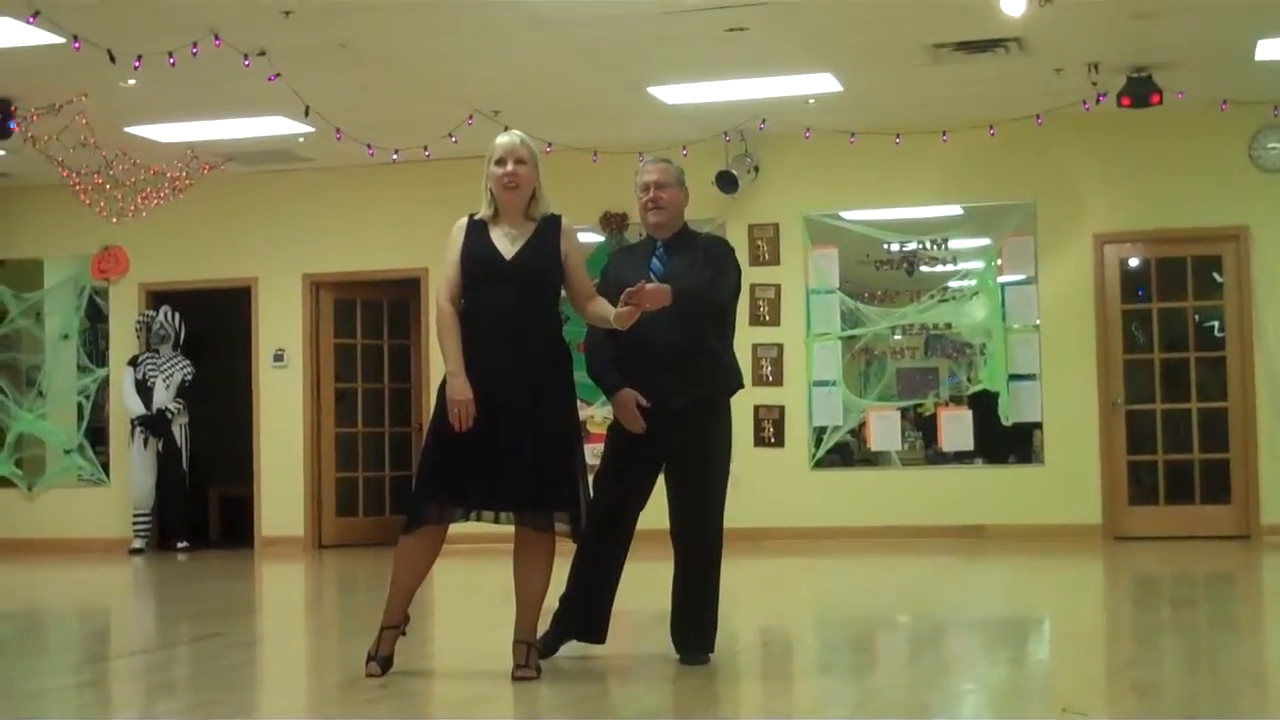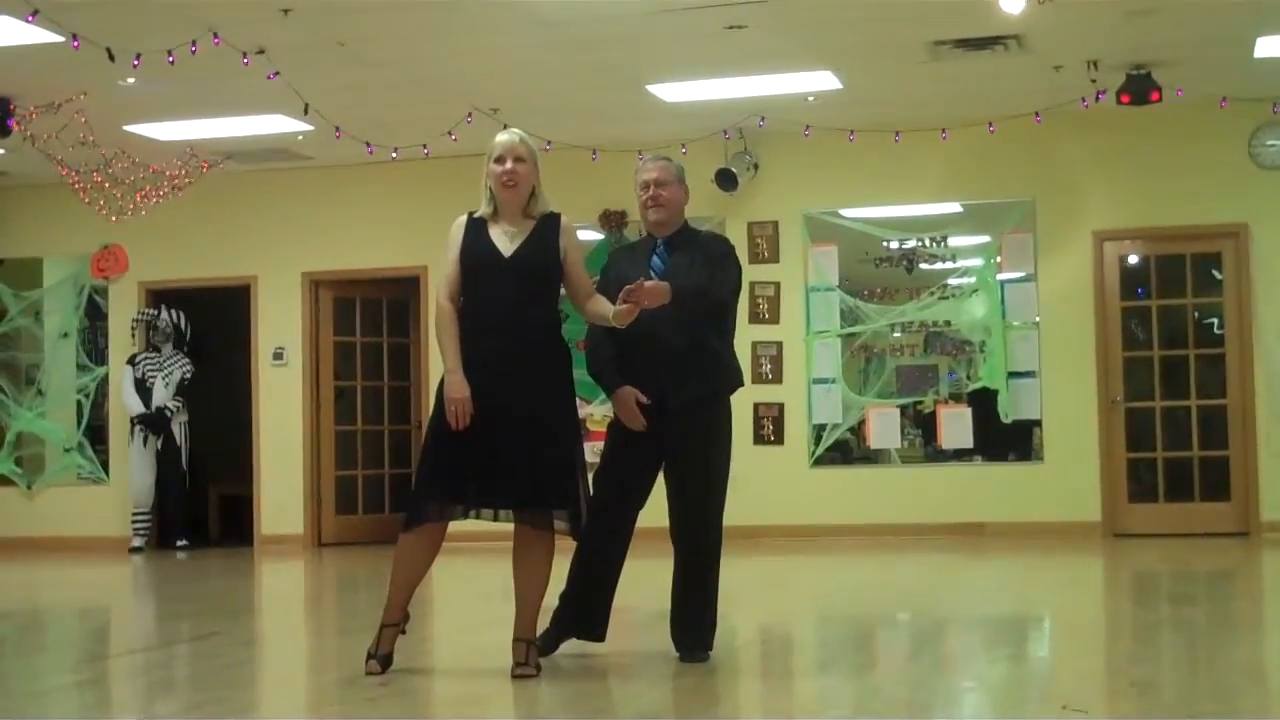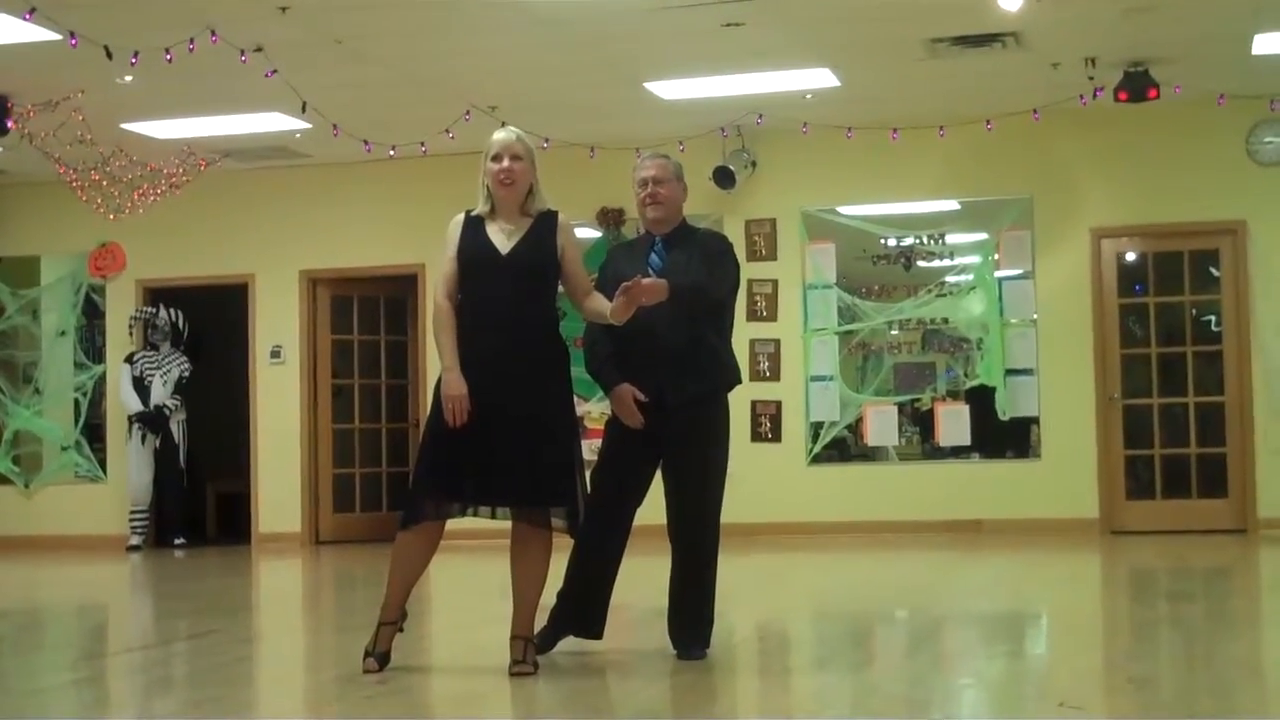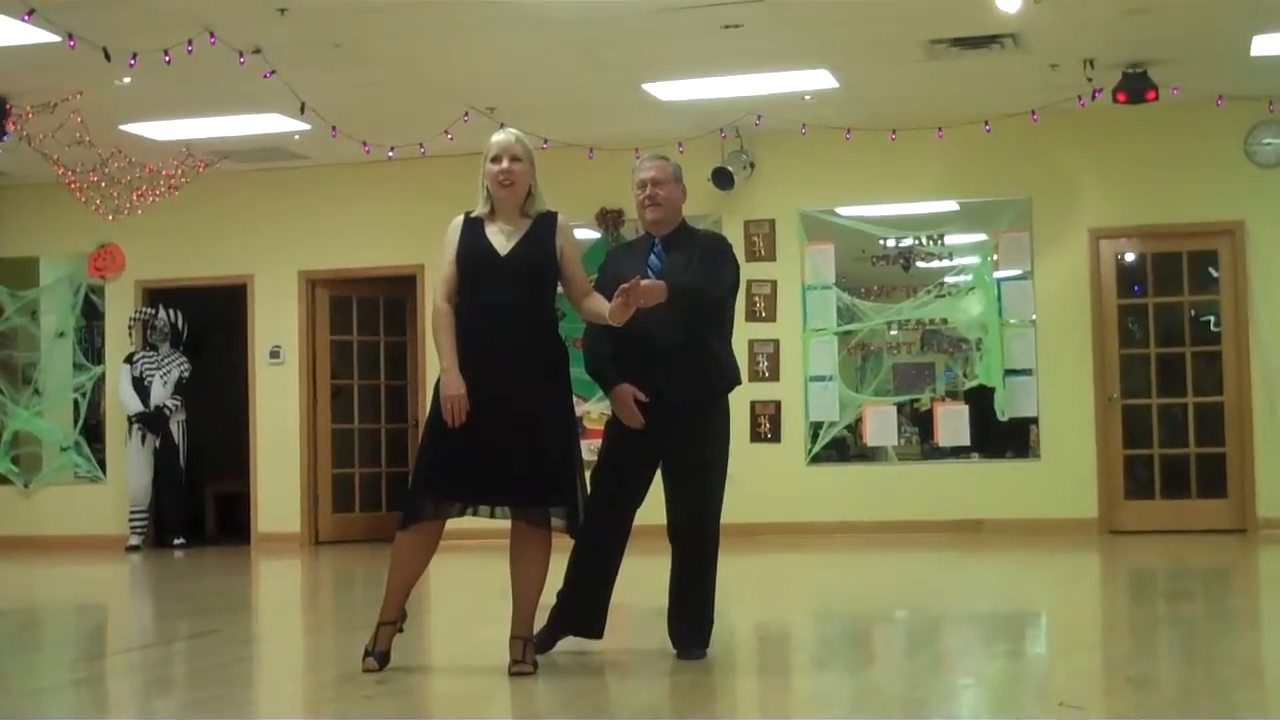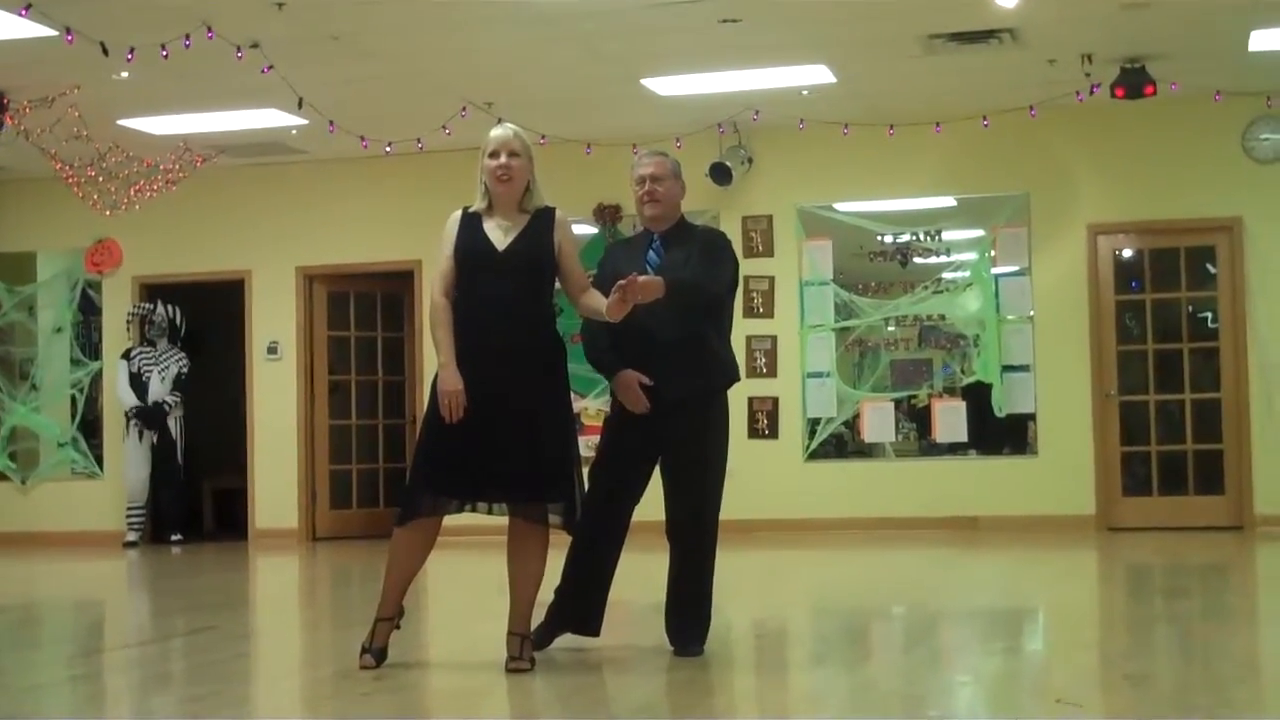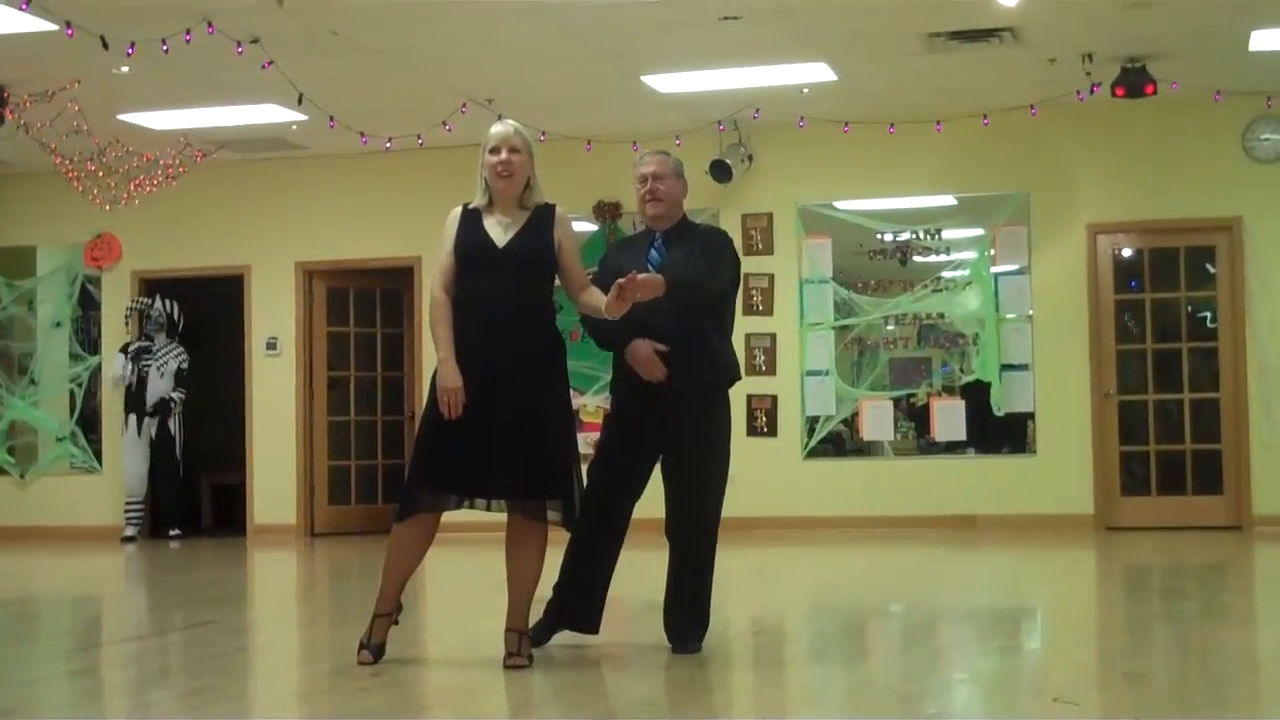
dt=0.3s
person 1, frame 1
left shoulder: (558, 232)
right shoulder: (466, 229)
left elbow: (584, 300)
right elbow: (446, 304)
left wrist: (616, 317)
right wrist: (455, 377)
left hip: (541, 384)
right hip: (473, 381)
left knee: (537, 513)
right knee: (433, 504)
left ankle: (524, 641)
right ankle: (390, 626)
person 1, frame 2
left shoulder: (558, 229)
right shoulder: (465, 228)
left elbow: (585, 298)
right elbow: (446, 302)
left wrist: (618, 314)
right wrist: (453, 374)
left hip: (540, 381)
right hip: (473, 379)
left knee: (537, 509)
right knee: (434, 502)
left ankle: (525, 639)
right ankle: (390, 622)
person 1, frame 3
left shoulder: (555, 227)
right shoulder: (463, 226)
left elbow: (582, 295)
right elbow: (443, 300)
left wrist: (614, 310)
right wrist: (451, 372)
left hip: (537, 378)
right hip: (471, 377)
left knee: (534, 506)
right knee: (431, 499)
left ankle: (523, 636)
right ankle: (388, 620)
person 1, frame 4
left shoulder: (554, 228)
right shoulder: (463, 227)
left elbow: (582, 296)
right elbow: (443, 302)
left wrist: (614, 311)
right wrist: (449, 372)
left hip: (536, 379)
right hip: (470, 378)
left knee: (533, 507)
right knee: (430, 500)
left ankle: (522, 636)
right ankle: (388, 621)
person 1, frame 5
left shoulder: (552, 224)
right shoulder: (460, 222)
left elbow: (579, 291)
right elbow: (441, 297)
left wrist: (610, 307)
right wrist: (447, 368)
left hip: (534, 375)
right hip: (468, 374)
left knee: (530, 503)
right knee: (428, 495)
left ankle: (519, 632)
right ankle: (385, 617)
person 1, frame 6
left shoulder: (552, 221)
right shoulder: (460, 219)
left elbow: (579, 290)
right elbow: (441, 293)
left wrist: (611, 304)
right wrist: (446, 365)
left hip: (534, 372)
right hip: (467, 370)
left knee: (530, 499)
right knee: (426, 492)
left ankle: (517, 628)
right ankle: (384, 612)
person 2, frame 1
left shoulder: (714, 252)
right shoulder: (620, 263)
left elbow: (717, 299)
right elbow: (597, 334)
left wrist: (669, 295)
right wrist: (614, 388)
left hip: (700, 407)
right hip: (635, 407)
left knee: (697, 527)
right knee: (606, 518)
left ankle: (694, 638)
right ankle: (571, 622)
person 2, frame 2
left shoulder: (714, 250)
right shoulder: (620, 261)
left elbow: (718, 298)
right elbow: (598, 331)
left wrist: (669, 293)
right wrist: (615, 386)
left hip: (700, 405)
right hip: (635, 405)
left knee: (698, 525)
right knee: (606, 515)
left ankle: (694, 635)
right ankle: (572, 620)
person 2, frame 3
left shoulder: (712, 248)
right shoulder: (618, 259)
left elbow: (715, 296)
right elbow: (596, 328)
left wrist: (667, 290)
right wrist: (612, 383)
left hip: (698, 402)
right hip: (633, 401)
left knee: (694, 522)
right knee: (604, 513)
left ankle: (691, 633)
right ankle: (570, 617)
person 2, frame 4
left shoulder: (712, 249)
right shoulder: (618, 260)
left elbow: (713, 296)
right elbow: (596, 328)
left wrist: (665, 291)
right wrist: (613, 383)
left hip: (698, 403)
right hip: (632, 402)
left knee: (694, 522)
right knee: (604, 513)
left ankle: (691, 633)
right ankle: (570, 617)
person 2, frame 5
left shoulder: (711, 245)
right shoulder: (617, 255)
left elbow: (710, 290)
right elbow: (594, 322)
left wrist: (663, 287)
right wrist: (616, 370)
left hip: (697, 399)
right hip: (634, 399)
left knee: (693, 519)
right knee: (602, 509)
left ankle: (688, 630)
right ankle: (568, 614)
person 2, frame 6
left shoulder: (712, 243)
right shoulder: (619, 253)
left elbow: (710, 287)
right elbow: (593, 313)
left wrist: (662, 285)
right wrist: (628, 344)
left hip: (698, 397)
right hip: (635, 395)
left knee: (693, 517)
right knee: (601, 505)
left ankle: (686, 627)
right ankle: (567, 610)
person 3, frame 1
left shoulder: (184, 365)
right shoulder: (137, 362)
left elbow: (183, 397)
right elbow: (128, 394)
left wrist: (164, 417)
right wrist: (143, 417)
left hip: (174, 429)
right hip: (143, 428)
left knee: (175, 482)
right knee: (143, 482)
left ankle: (178, 536)
right ankle: (140, 536)
person 3, frame 2
left shoulder: (183, 363)
right shoulder: (135, 361)
left elbow: (182, 395)
right elbow: (127, 393)
left wrist: (163, 415)
right wrist: (143, 416)
left hip: (173, 427)
right hip: (142, 427)
left knee: (175, 481)
right knee: (142, 481)
left ankle: (178, 534)
right ankle: (139, 534)
person 3, frame 3
left shoulder: (181, 361)
right shoulder: (133, 359)
left elbow: (180, 394)
right elbow: (125, 391)
left wrist: (162, 413)
right wrist: (142, 414)
left hip: (171, 425)
right hip: (140, 426)
left knee: (172, 479)
right knee: (139, 479)
left ankle: (175, 533)
right ankle: (137, 532)
person 3, frame 4
left shoulder: (181, 362)
right shoulder: (133, 359)
left elbow: (180, 394)
right elbow: (125, 390)
left wrist: (162, 414)
right wrist: (142, 415)
left hip: (171, 426)
right hip: (140, 426)
left knee: (173, 480)
right knee: (139, 480)
left ankle: (175, 533)
right ankle: (136, 533)
person 3, frame 5
left shoulder: (179, 357)
right shoulder: (131, 355)
left elbow: (179, 391)
right elbow: (122, 386)
left wrist: (161, 408)
right wrist: (137, 409)
left hip: (168, 422)
right hip: (138, 423)
left knee: (170, 476)
right knee: (136, 476)
left ankle: (173, 529)
right ankle: (133, 529)
person 3, frame 6
left shoulder: (178, 352)
right shoulder: (130, 348)
left elbow: (183, 387)
right elbow: (116, 377)
left wrist: (168, 403)
right wrist: (132, 362)
left hip: (167, 418)
right hip: (136, 417)
left knee: (169, 471)
right knee: (135, 471)
left ankle: (172, 524)
right ankle: (132, 524)
